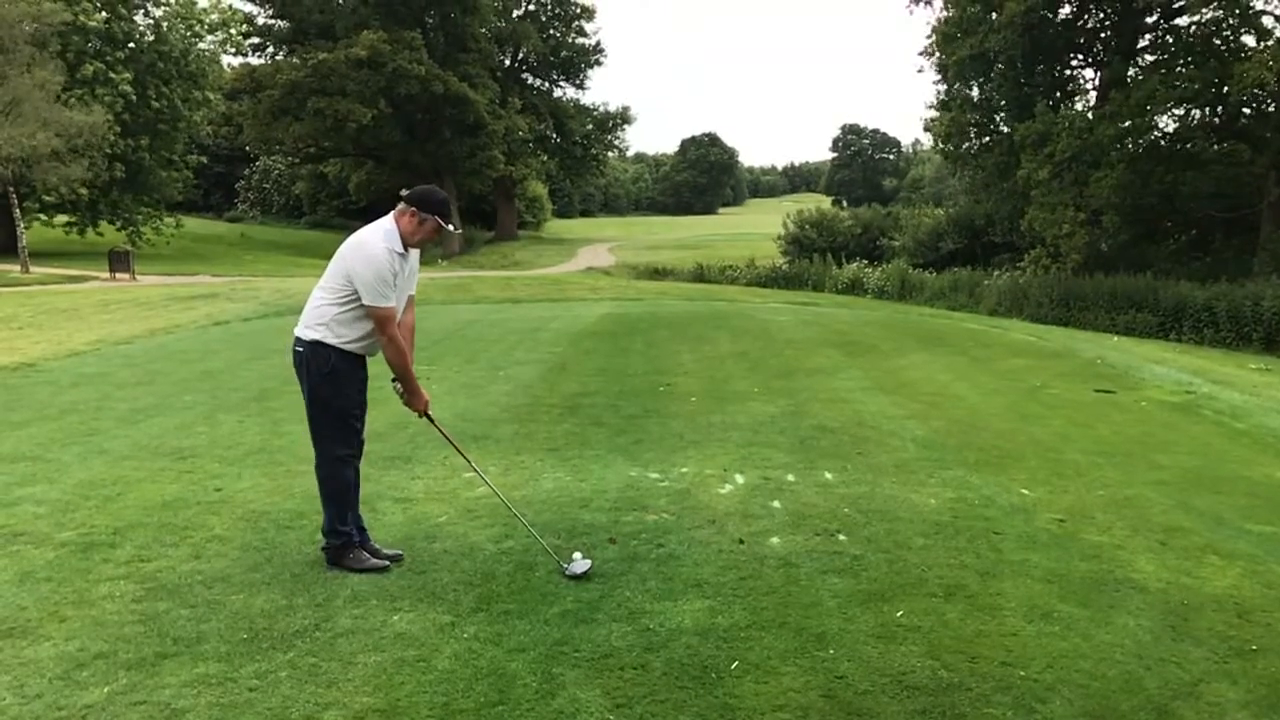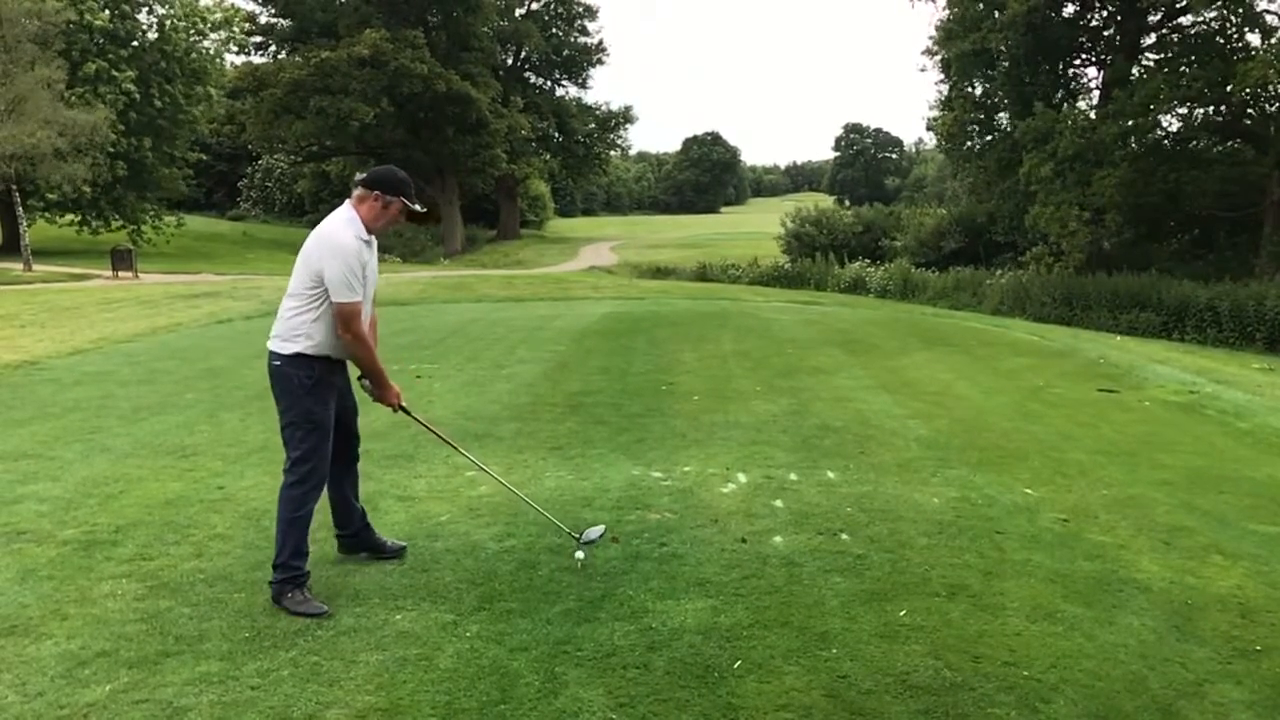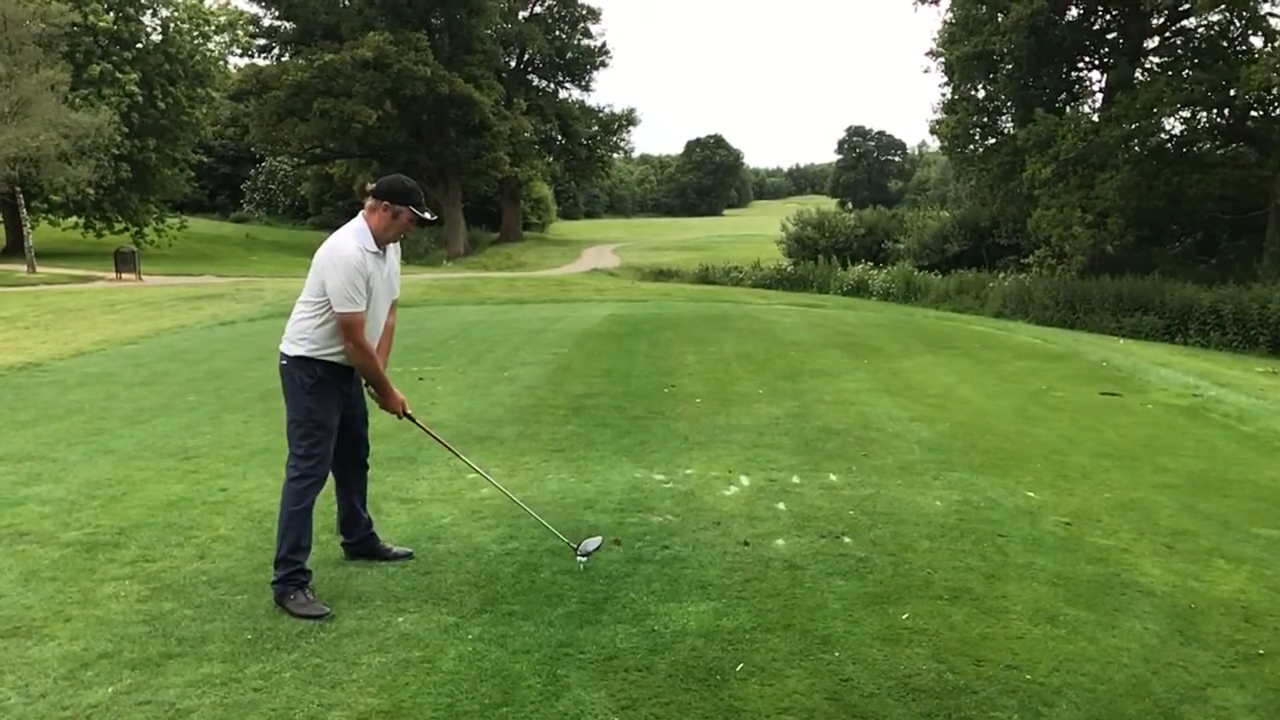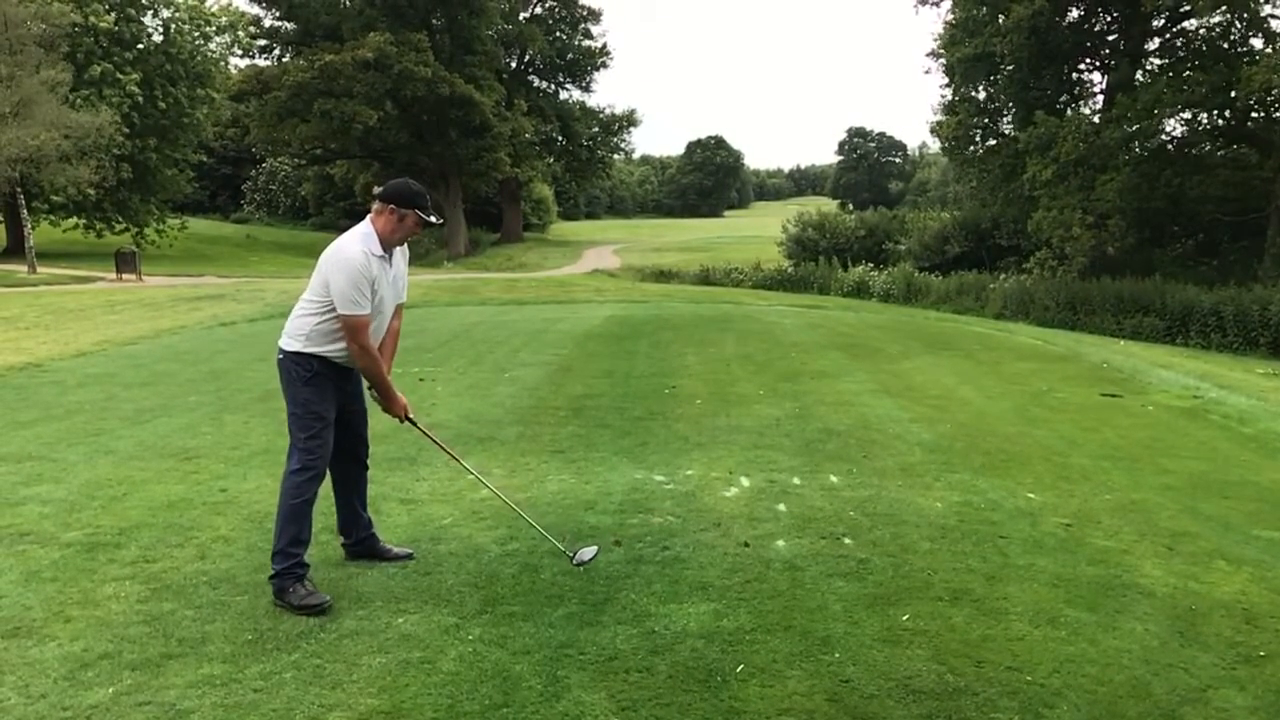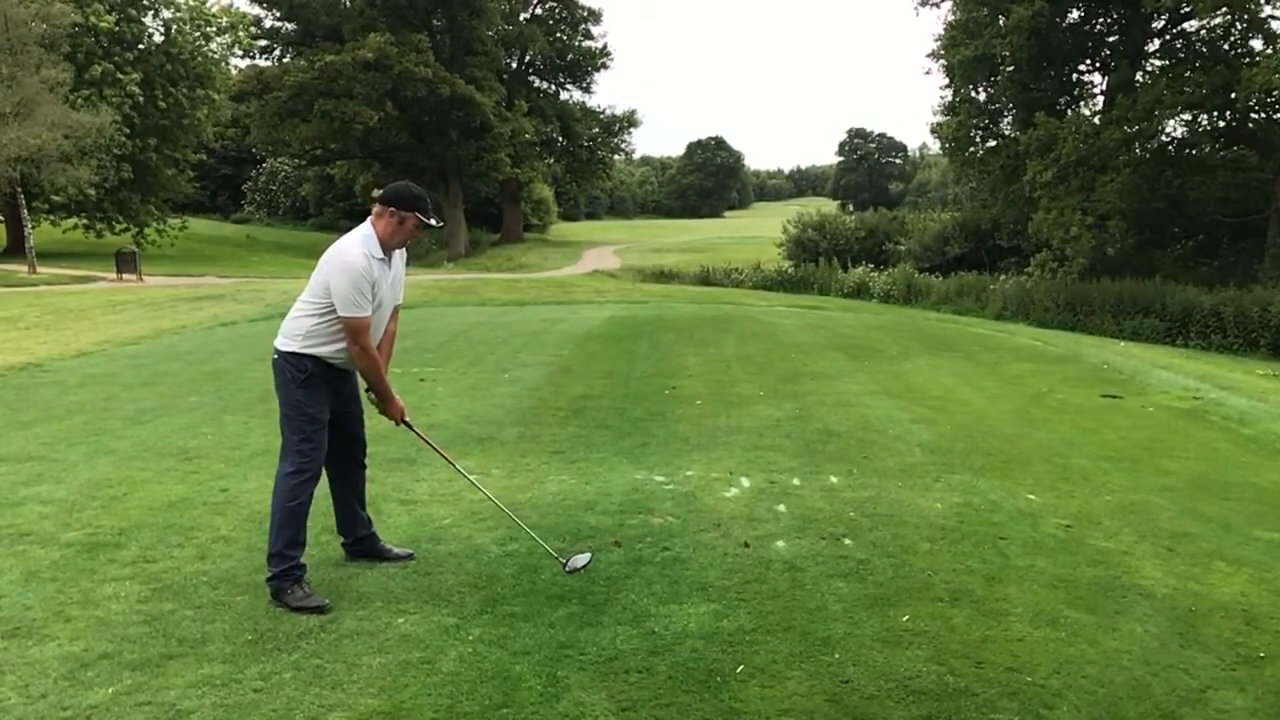
dt=1s
person 1, frame 1
left shoulder: (408, 247)
right shoulder: (375, 251)
left elbow: (405, 315)
right elbow: (387, 333)
left wrist: (409, 378)
right wrist: (413, 388)
left hip: (347, 353)
right hip: (322, 351)
left knee: (349, 448)
right knee: (337, 449)
left ankle: (352, 537)
right ankle: (340, 544)
person 1, frame 2
left shoulder: (362, 235)
right shoulder: (342, 242)
left elbow: (366, 313)
right elbow: (350, 331)
left wrist: (374, 373)
right wrist: (382, 383)
left hip: (326, 361)
right hip: (301, 364)
left knee: (344, 451)
right knee: (307, 469)
left ankle: (354, 534)
right ankle: (287, 580)
person 1, frame 3
left shoulder: (389, 247)
right shoulder: (347, 254)
left elbow: (387, 315)
right elbow: (354, 339)
left wrist: (380, 376)
right wrist: (386, 391)
left hip: (344, 367)
right hip: (311, 366)
left knee: (354, 458)
right knee: (309, 469)
left ankle: (359, 539)
right ankle: (289, 581)
person 1, frame 4
left shoulder: (398, 251)
right shoulder: (353, 257)
left elbow: (392, 318)
right elbow: (359, 342)
left wrist: (383, 378)
right wrist: (389, 394)
left hip: (343, 364)
right hip: (308, 362)
left knee: (353, 455)
right knee: (309, 462)
left ankle: (359, 539)
right ankle: (288, 575)
person 1, frame 5
left shoulder: (395, 254)
right shoulder: (353, 259)
left elbow: (388, 321)
right elbow: (361, 345)
left wrist: (380, 384)
right wrist: (386, 397)
left hip: (337, 366)
right hip: (303, 363)
left knee: (350, 455)
right knee: (303, 465)
left ankle: (359, 539)
right ankle: (284, 576)
